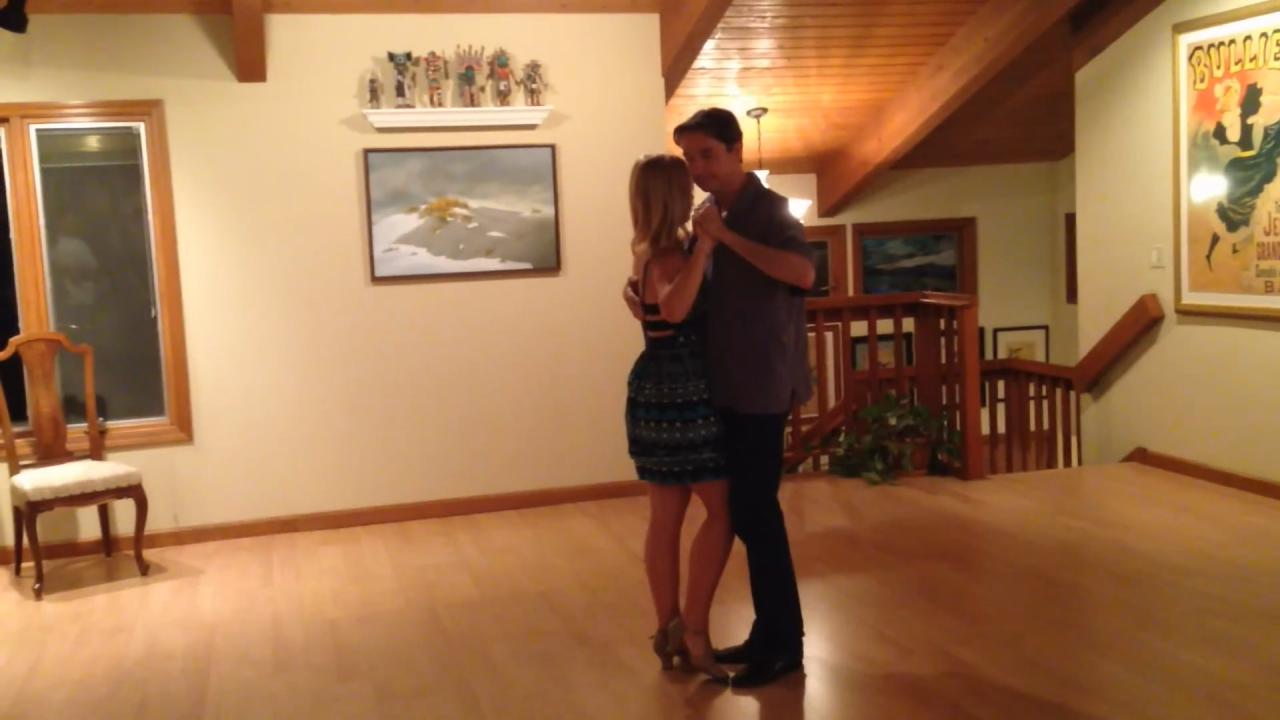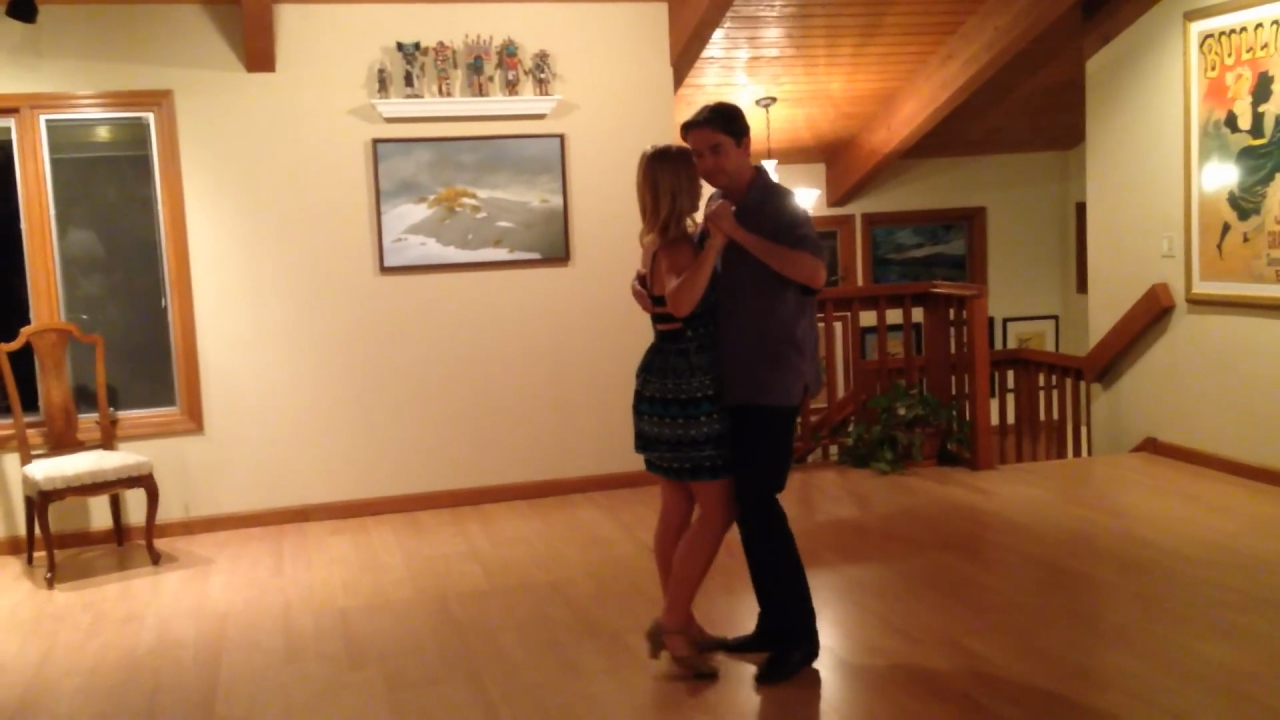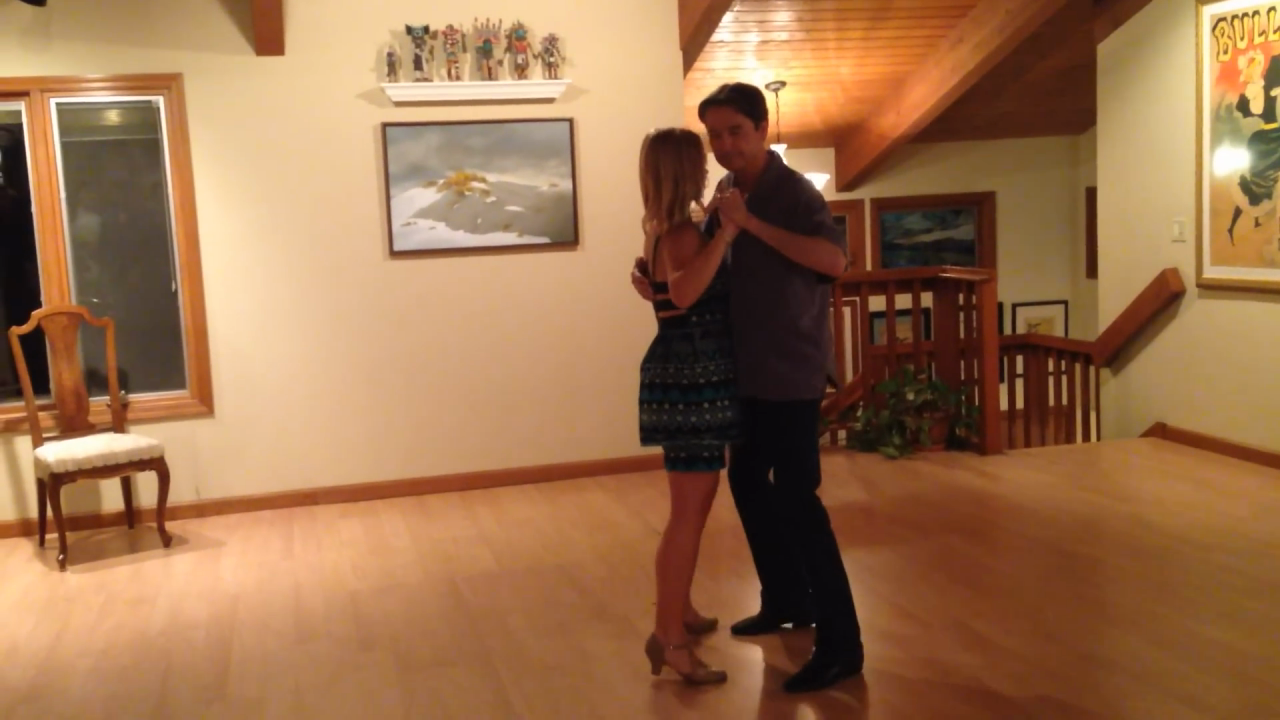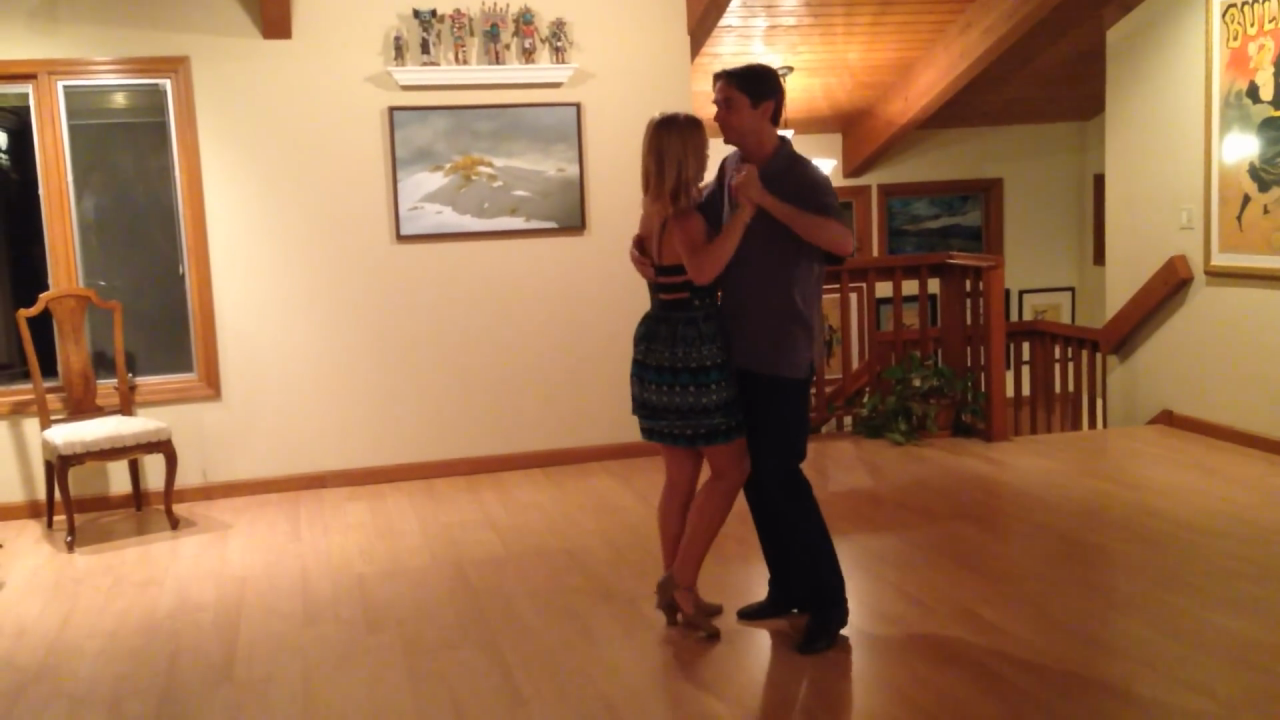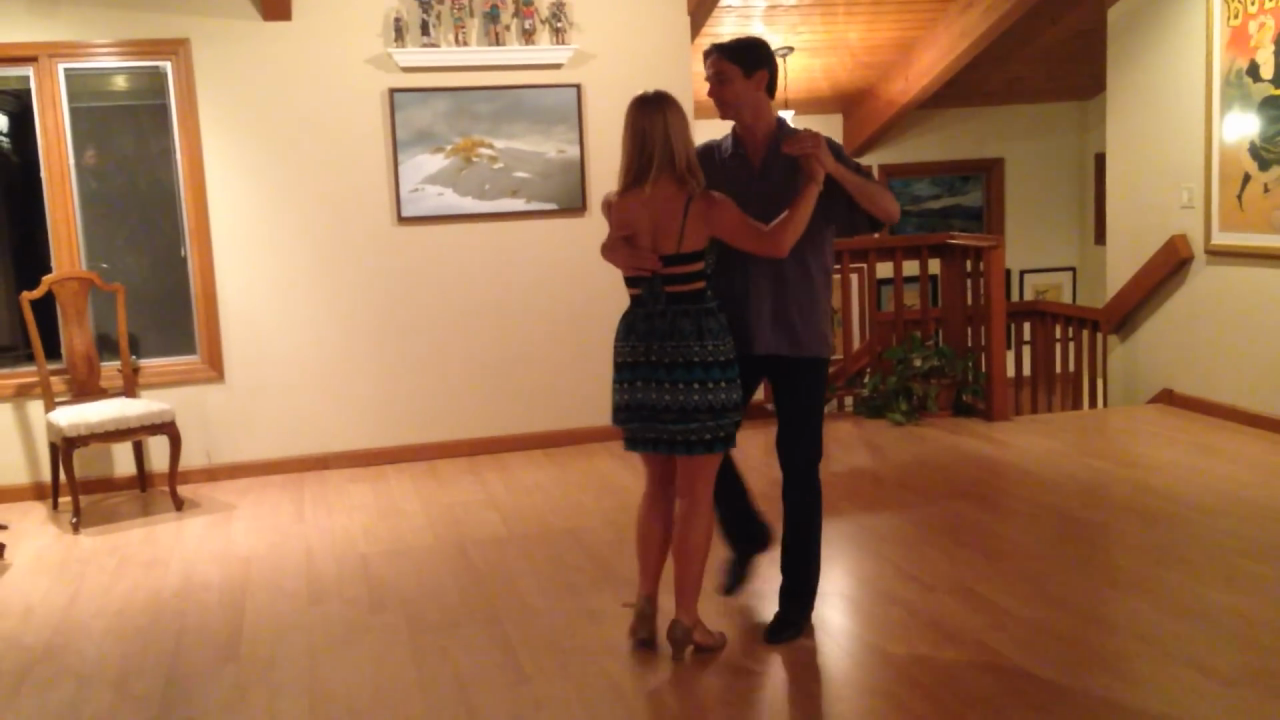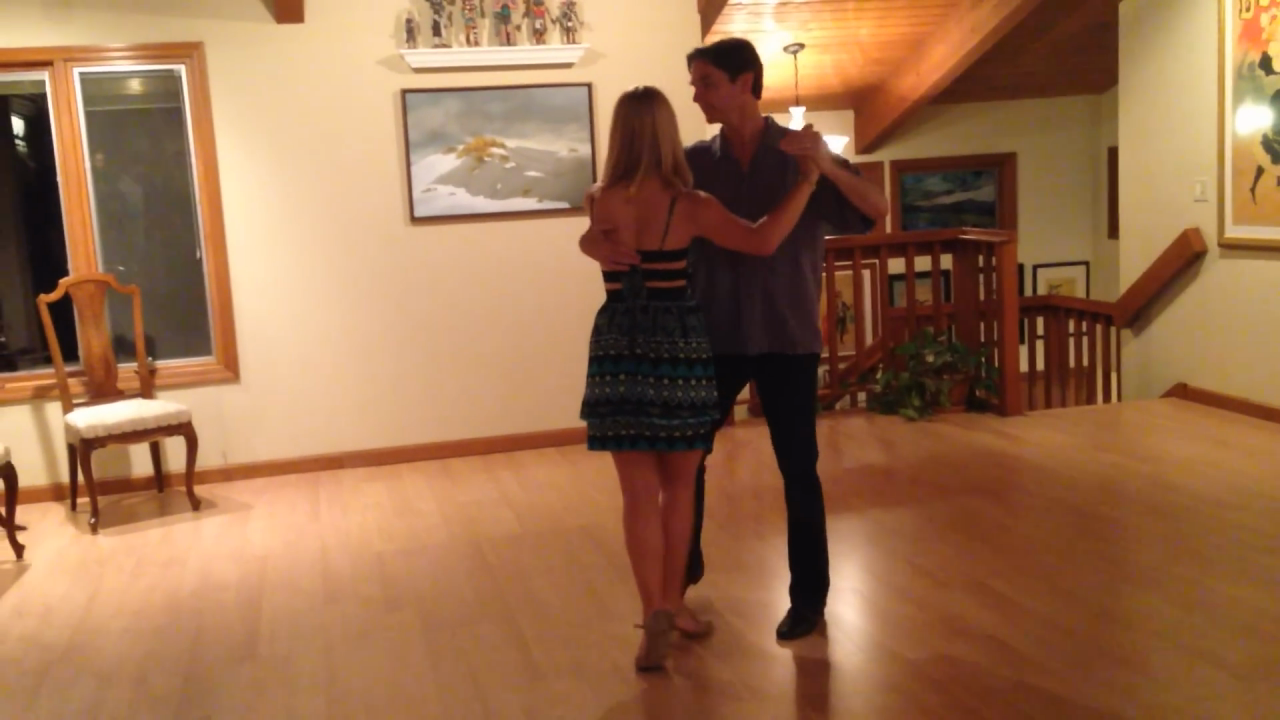
dt=0.7s
person 1, frame 1
left shoulder: (769, 209)
right shoulder: (706, 214)
left elbow: (803, 272)
left wrist: (725, 235)
right wrist: (636, 288)
left hip: (761, 384)
right hip: (727, 384)
left knee: (754, 510)
right knee: (745, 508)
left ankle: (784, 643)
right ankle: (769, 633)
person 1, frame 2
left shoulder: (778, 204)
right shoulder: (717, 208)
left elbow: (814, 273)
left wrist: (737, 234)
right wrist: (645, 282)
left hip: (774, 380)
right hip: (735, 380)
left knee: (758, 500)
right knee: (745, 501)
left ankle: (798, 633)
right ankle: (775, 621)
person 1, frame 3
left shoulder: (794, 191)
right shoulder: (730, 190)
left elbow: (834, 260)
left wrist: (750, 223)
right wrist: (648, 268)
left hip: (791, 372)
right hip: (748, 370)
left knee: (796, 499)
right knee: (746, 481)
left ankle: (840, 642)
right ankle: (787, 600)
person 1, frame 4
left shoulder: (802, 178)
right shoulder: (730, 169)
left elbow: (843, 243)
right elbow: (694, 223)
left wrist: (766, 200)
right wrist: (643, 247)
left hip: (783, 354)
right hip: (741, 350)
left knee: (780, 474)
right knee: (753, 472)
left ankle: (828, 602)
right ankle: (789, 588)
person 1, frame 5
left shoulder: (816, 152)
right shoulder: (707, 161)
left elbow: (888, 212)
left wrist: (831, 167)
right wrist: (616, 245)
left hip: (798, 336)
right hip: (729, 334)
left knee: (798, 466)
left ankle: (797, 597)
right ankle: (746, 536)
person 1, frame 6
left shoulder: (801, 150)
right shoulder: (695, 161)
left elbow: (876, 208)
left wrist: (826, 165)
right wrist: (597, 238)
left hip: (788, 337)
right hip: (716, 336)
left knee: (797, 467)
left ankle: (809, 595)
right ankle: (681, 564)
person 2, frame 1
left shoulder: (649, 252)
right shoulder: (669, 255)
right elbow: (674, 309)
right wrist: (703, 248)
left hip: (656, 392)
right hip: (681, 396)
left knee: (665, 517)
right knee: (722, 510)
left ankle: (669, 629)
right ankle: (692, 626)
person 2, frame 2
left shoulder: (658, 243)
right shoulder: (677, 248)
right elbow: (681, 303)
right wrist: (715, 244)
left hip: (667, 386)
right hip: (688, 391)
left knee: (677, 510)
right knee: (716, 512)
left ankle: (680, 621)
right ankle: (672, 625)
person 2, frame 3
left shoulder: (663, 229)
right shoulder: (681, 234)
right elbow: (683, 294)
right wrist: (726, 233)
left hip: (679, 375)
right hip: (691, 379)
left knee: (692, 502)
right knee: (690, 511)
left ankle: (676, 610)
right ankle: (667, 639)
person 2, frame 4
left shoulder: (653, 212)
right shoulder: (684, 220)
right elbow: (702, 271)
right wrist: (744, 213)
left hip: (658, 351)
right hip: (692, 356)
left knee: (680, 476)
right knee: (730, 471)
left ankle: (677, 589)
right ankle: (681, 582)
person 2, frame 5
left shoulder: (615, 206)
right shoulder: (703, 206)
right elbow: (775, 244)
right wrist: (811, 183)
left hip: (639, 350)
right hip: (698, 351)
left knee: (659, 482)
right knee: (696, 492)
left ankle: (645, 606)
right ankle: (685, 619)
person 2, frame 6
left shoulder: (597, 201)
right shoulder: (687, 205)
right elbow: (761, 242)
right wrist: (806, 179)
left hip: (617, 348)
right hip: (678, 346)
left knee: (639, 494)
right knee: (679, 486)
left ankle: (654, 619)
right ankle: (669, 604)
